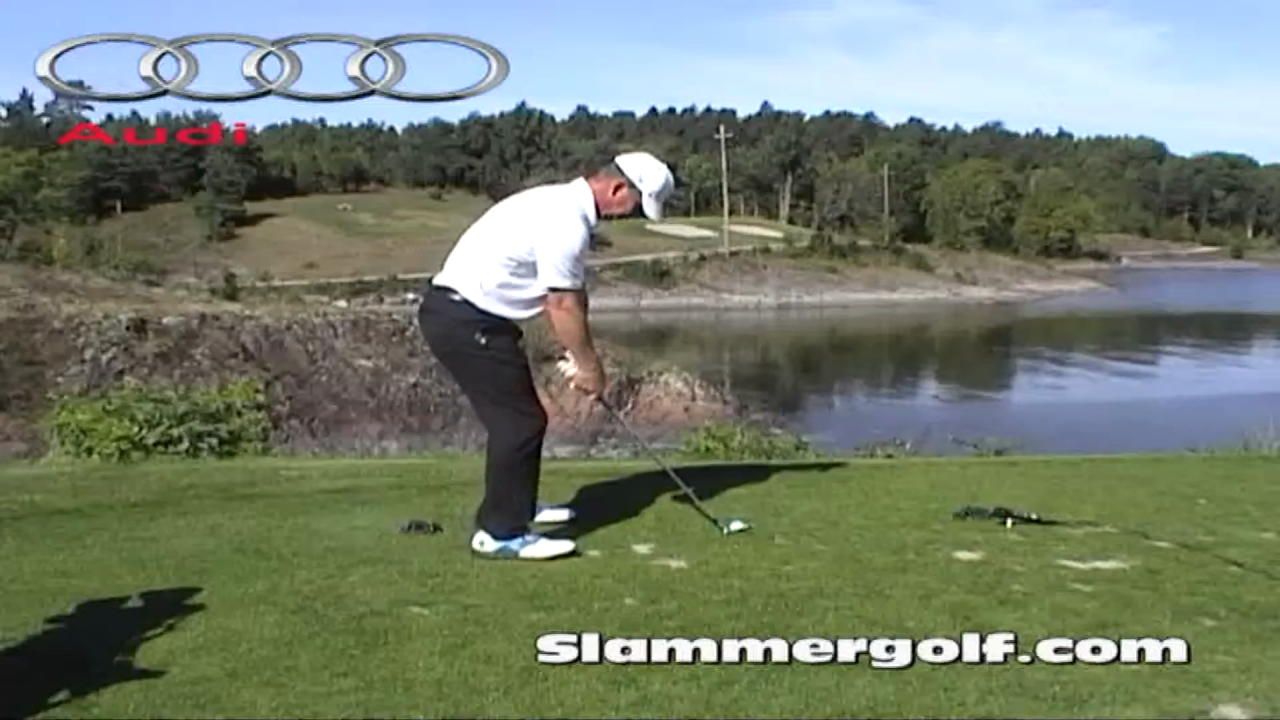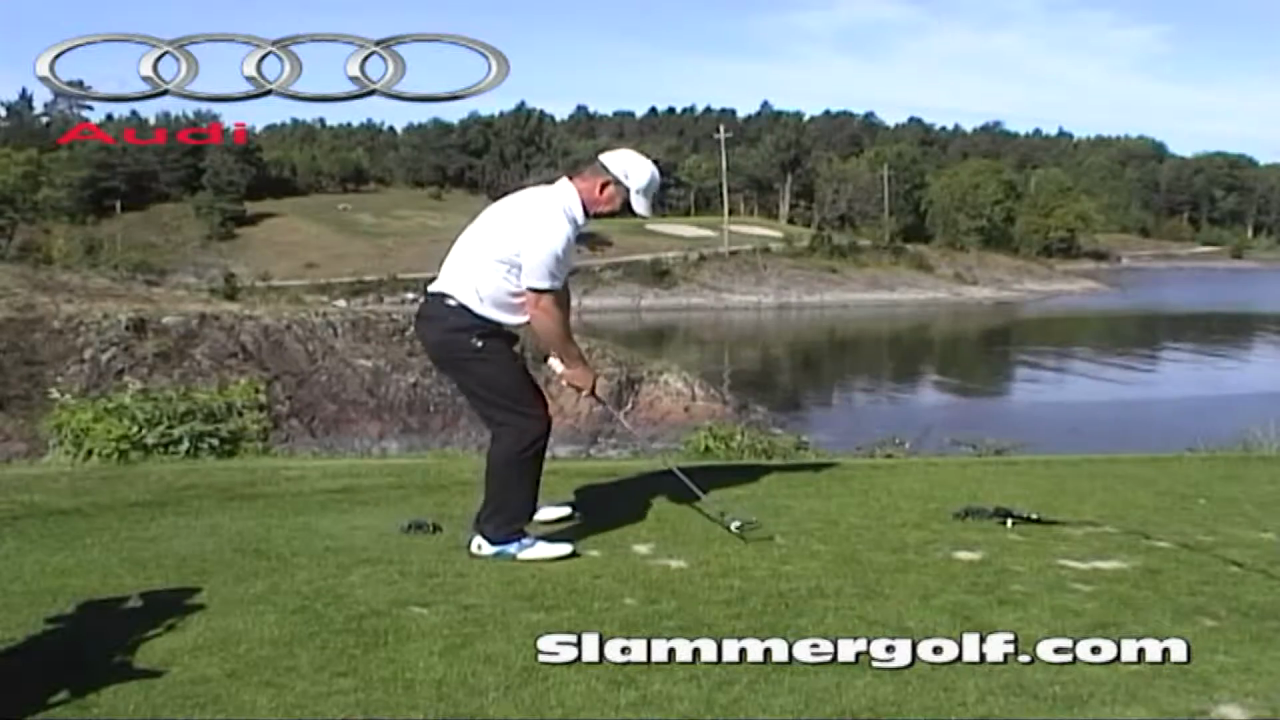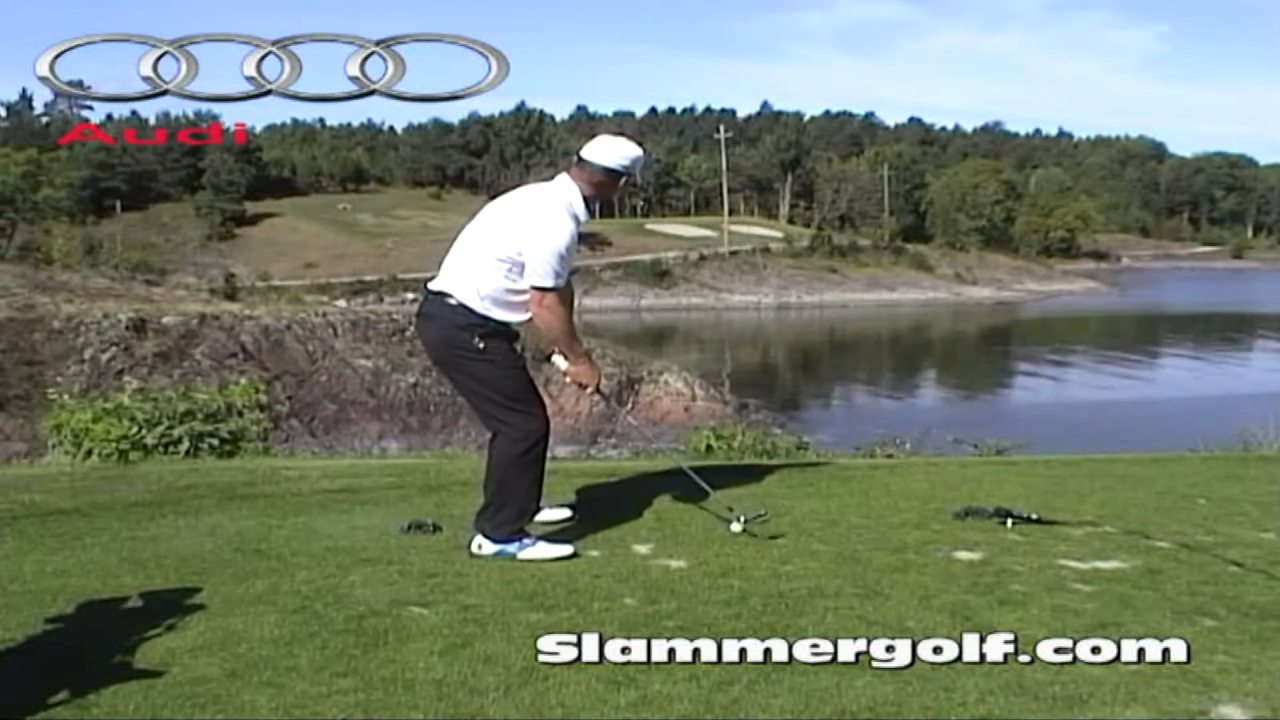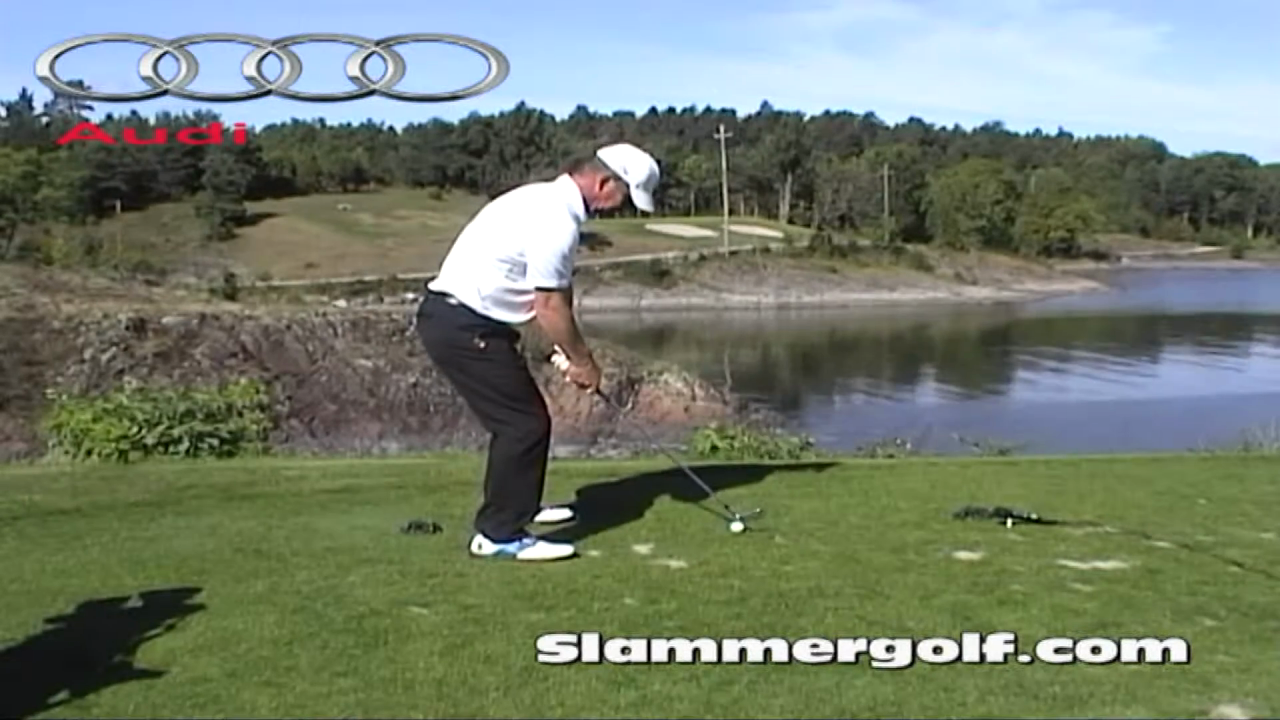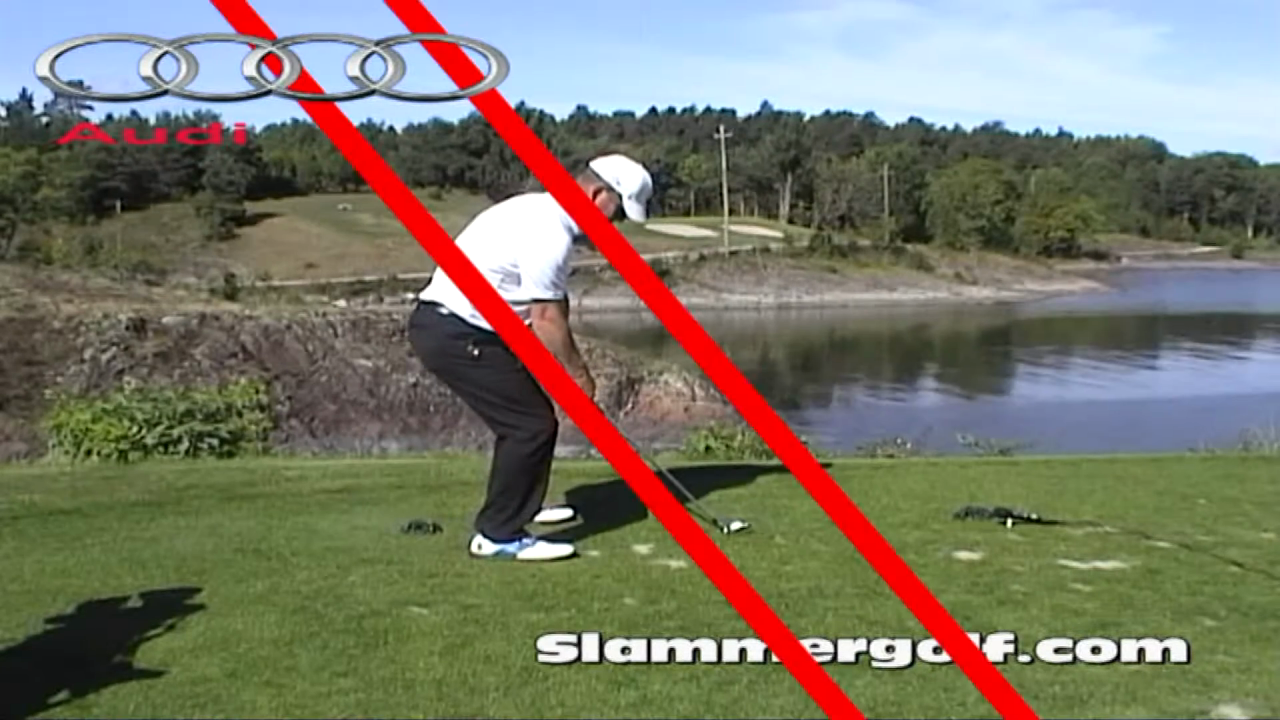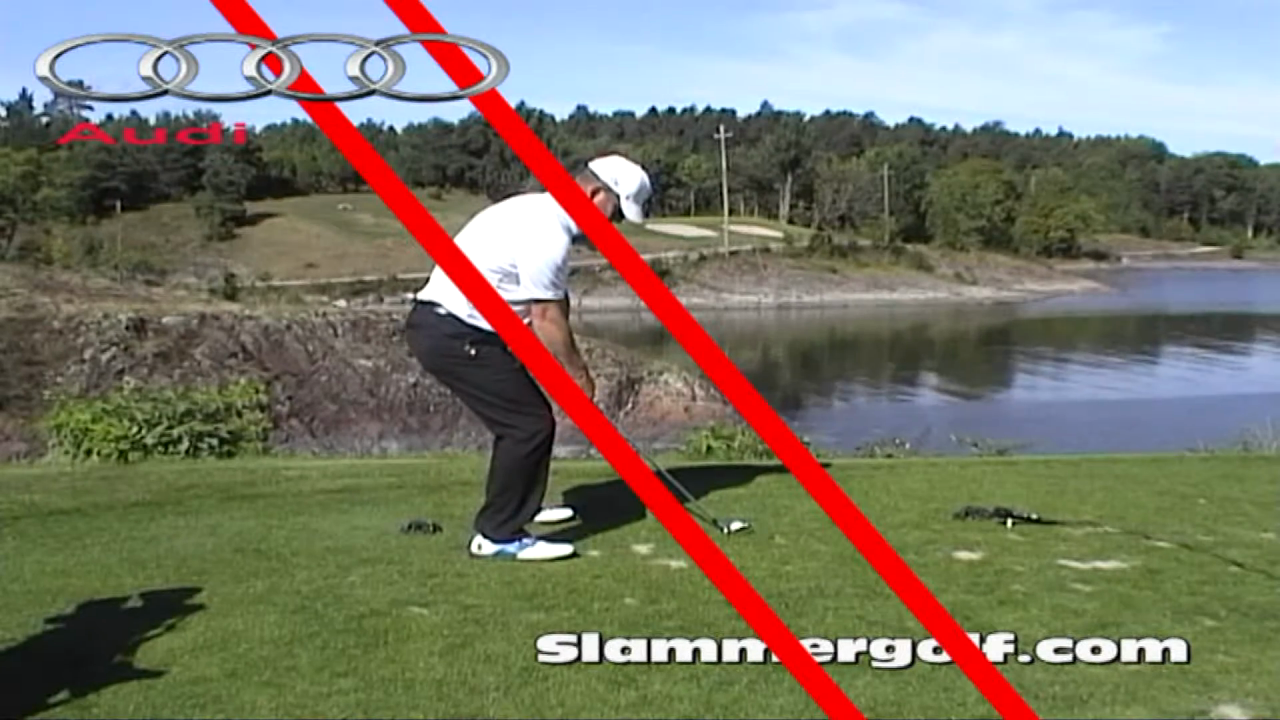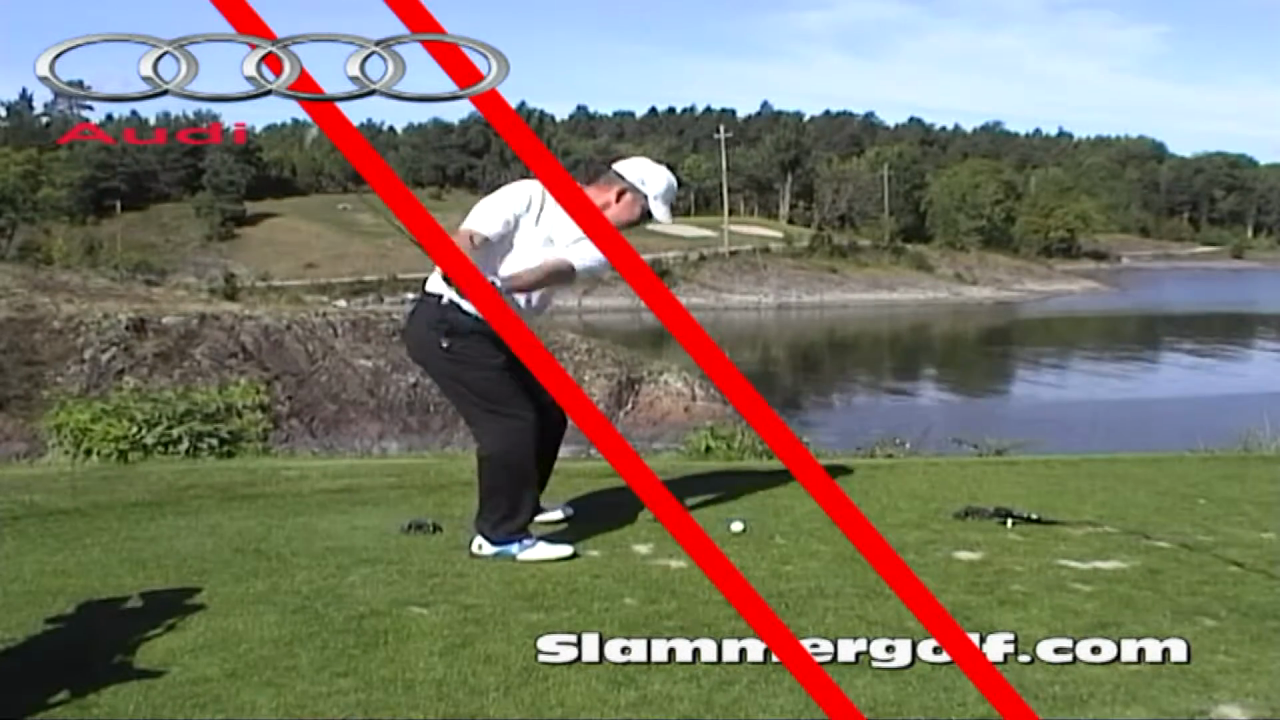
dt=0.7s
person 1, frame 1
left shoulder: (565, 205)
right shoulder: (566, 221)
left elbow: (571, 295)
right elbow: (562, 305)
left wrist: (579, 357)
right wrist: (589, 365)
left hip: (464, 313)
right hip: (462, 319)
left knee: (518, 413)
right knee: (520, 419)
left ankle: (516, 504)
right ankle: (501, 529)
person 1, frame 2
left shoulder: (554, 207)
right shoulder: (551, 221)
left elbow: (555, 293)
right elbow: (542, 307)
left wrist: (568, 355)
right wrist: (575, 363)
left hip: (466, 320)
right hip: (459, 324)
left knee: (523, 414)
right knee: (525, 422)
left ankle: (514, 504)
right ankle: (498, 534)
person 1, frame 3
left shoulder: (549, 200)
right shoulder: (555, 220)
left elbow: (557, 289)
right elbow: (544, 305)
left wrist: (570, 351)
right wrist: (581, 360)
left hip: (461, 318)
right hip: (461, 325)
left knee: (521, 416)
right knee: (522, 424)
left ankle: (516, 504)
right ankle: (498, 534)
person 1, frame 4
left shoulder: (549, 200)
right shoulder: (556, 220)
left elbow: (555, 295)
right elbow: (549, 304)
left wrist: (572, 352)
right wrist: (582, 360)
left hip: (459, 318)
right hip: (462, 325)
left knee: (522, 416)
right knee: (524, 423)
left ankle: (516, 505)
right ankle: (499, 534)
person 1, frame 5
left shoulder: (544, 211)
right shoulder: (548, 232)
left elbow: (552, 305)
right elbow: (545, 317)
left wrist: (569, 364)
right wrist: (577, 371)
left hip: (452, 326)
right hip: (453, 333)
left knee: (526, 416)
right knee: (531, 424)
left ankle: (520, 505)
right ankle: (498, 533)
person 1, frame 6
left shoulder: (544, 214)
right shoulder: (547, 233)
left elbow: (554, 307)
right elbow: (546, 318)
left wrist: (571, 365)
right wrist: (578, 373)
left hip: (452, 326)
right hip: (452, 333)
left knee: (525, 414)
right knee: (529, 423)
left ankle: (519, 505)
right ankle: (498, 535)
person 1, frame 7
left shoulder: (601, 244)
right shoulder: (531, 196)
left elbow: (549, 272)
right elbow: (466, 243)
left wrist: (491, 286)
left hip: (492, 332)
right hip: (446, 324)
left knee: (545, 415)
right knee: (510, 424)
left ankle: (520, 505)
right ankle: (499, 534)
